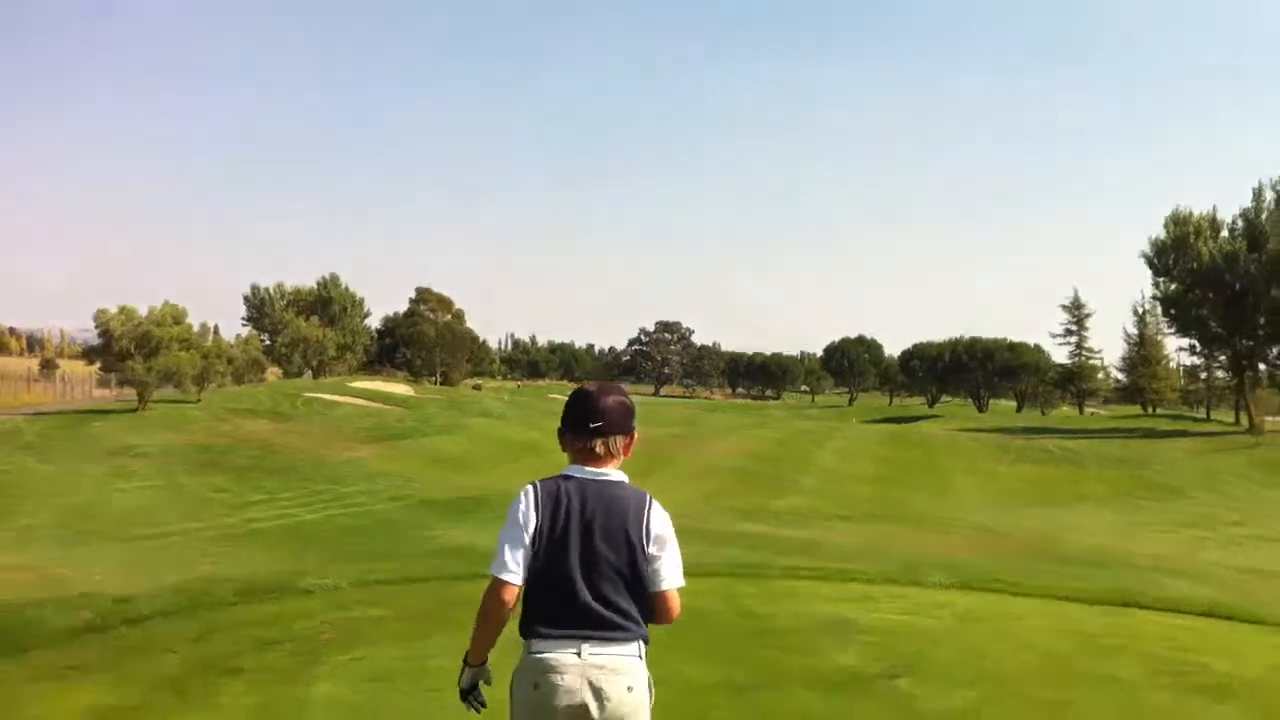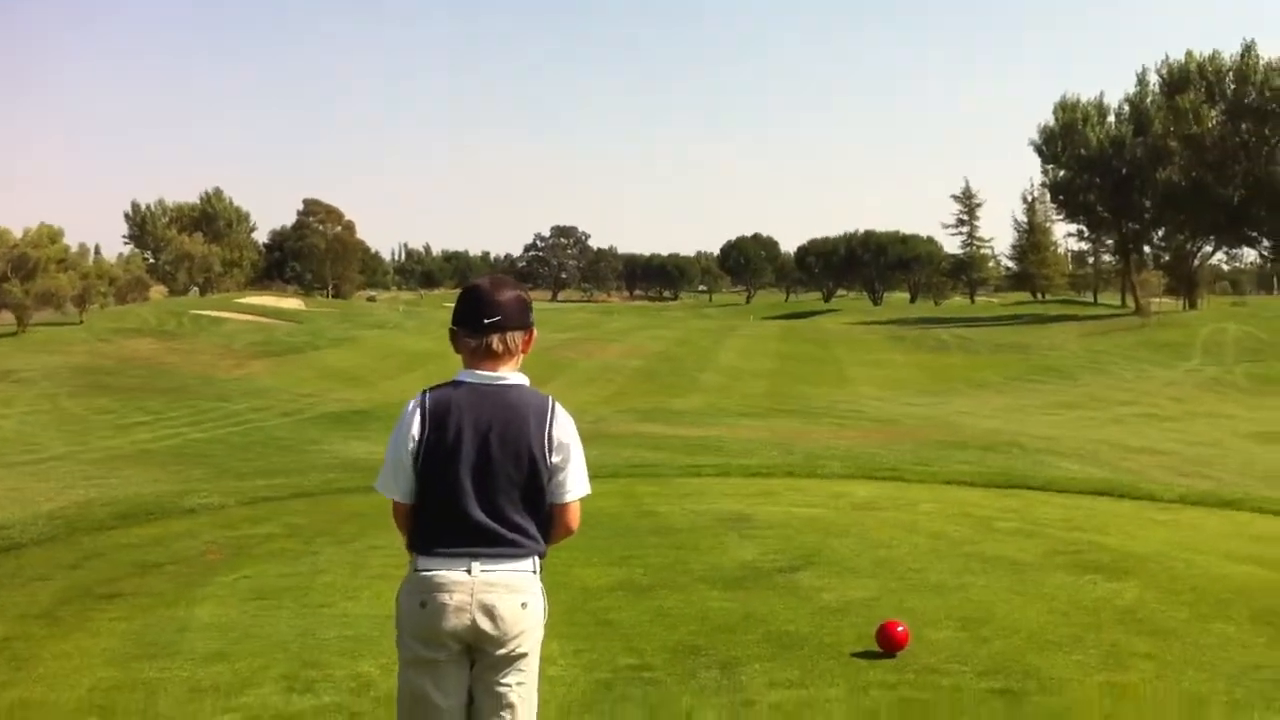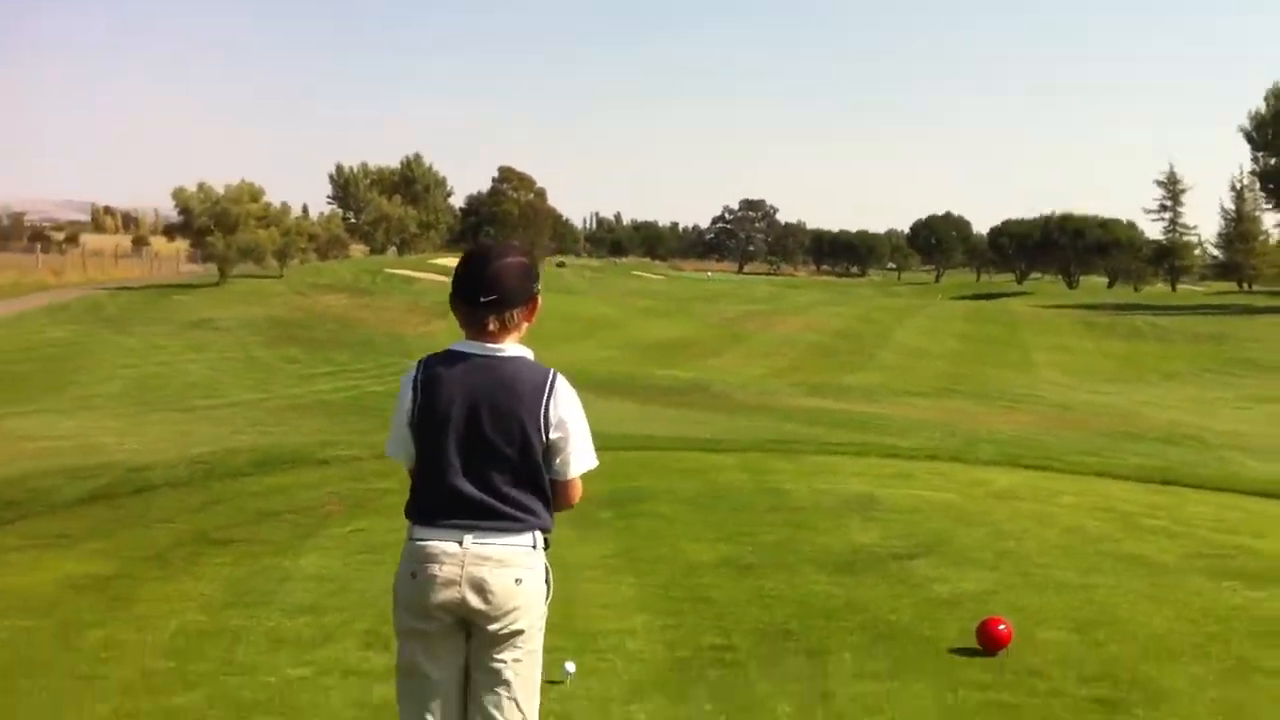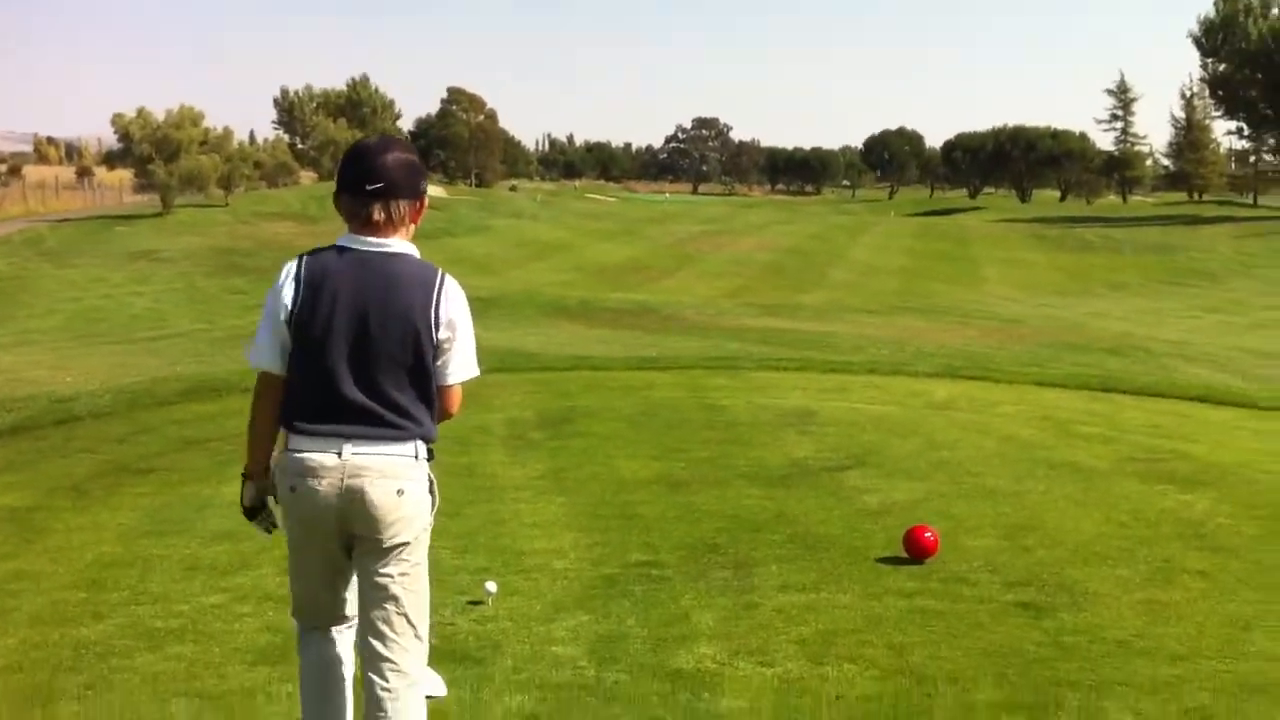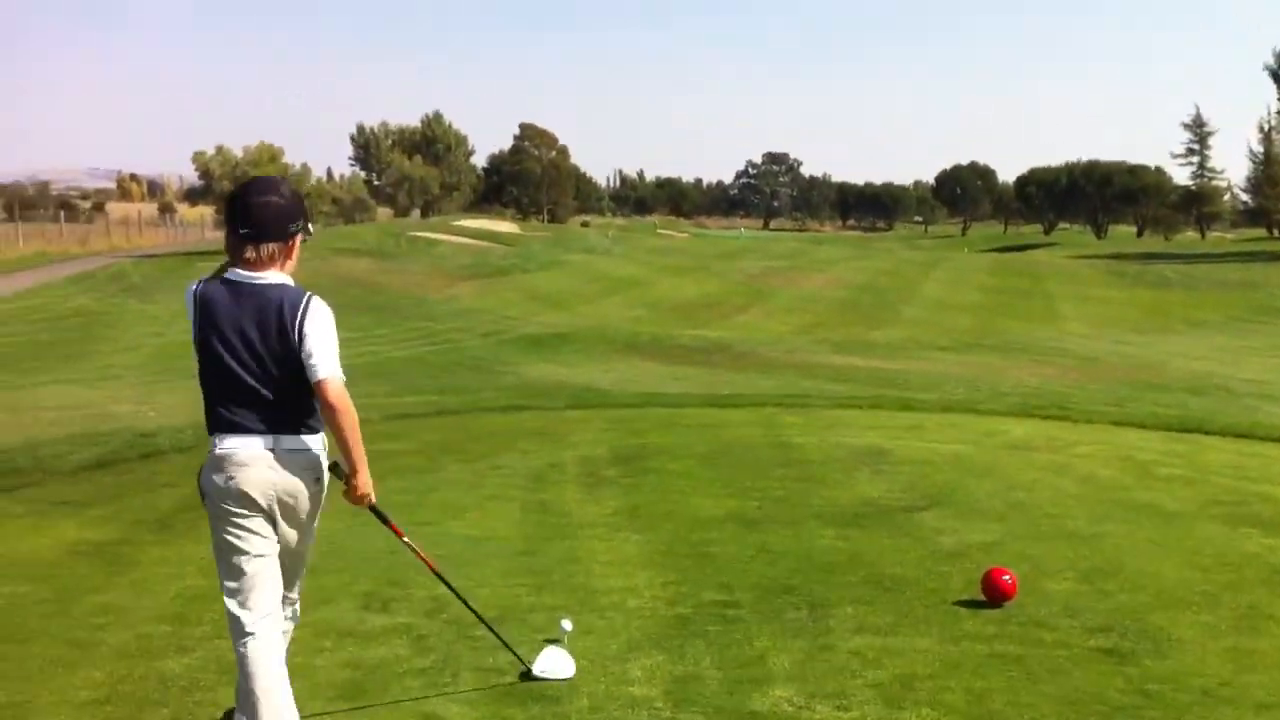
dt=1s
person 1, frame 1
left shoulder: (535, 499)
right shoulder: (648, 511)
left elbow: (504, 595)
right elbow: (668, 609)
left wrist: (473, 661)
left hip: (547, 668)
right hip: (621, 671)
person 1, frame 2
left shoulder: (423, 409)
right shoulder: (550, 416)
left elbow: (403, 511)
right elbow: (567, 520)
left hip: (435, 588)
right hip: (513, 590)
person 1, frame 3
left shoulder: (422, 376)
right shoulder: (550, 388)
left elbow: (414, 469)
right elbow: (569, 492)
left hip: (430, 558)
right hip: (511, 565)
person 1, frame 4
left shoulder: (299, 276)
right shoulder: (439, 289)
left elbow: (270, 389)
right elbow: (448, 403)
left wrist: (254, 474)
left hip: (308, 467)
right hip: (395, 474)
left knee: (322, 627)
right knee: (395, 649)
person 1, frame 5
left shoulder: (203, 299)
right shoulder: (308, 309)
right elbow: (332, 396)
left wrist: (237, 261)
right wrist: (358, 468)
left hip: (234, 465)
right hip: (298, 463)
left knee: (253, 613)
right knee: (283, 596)
